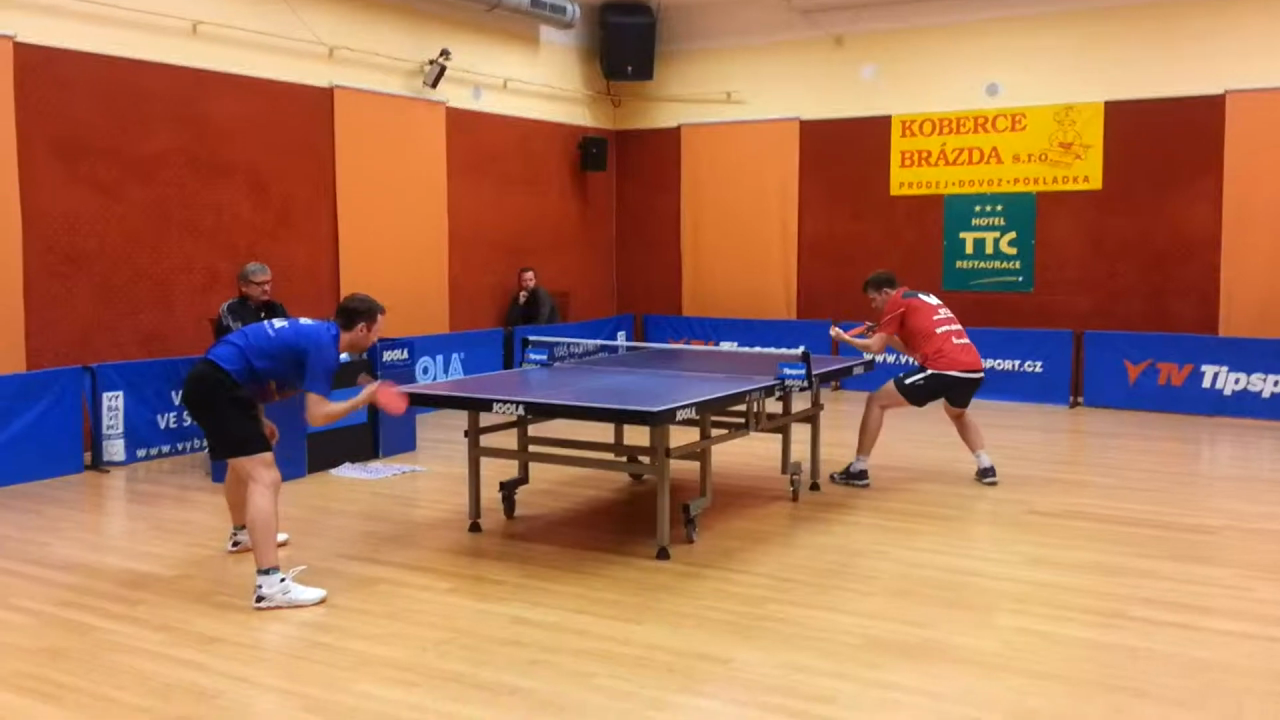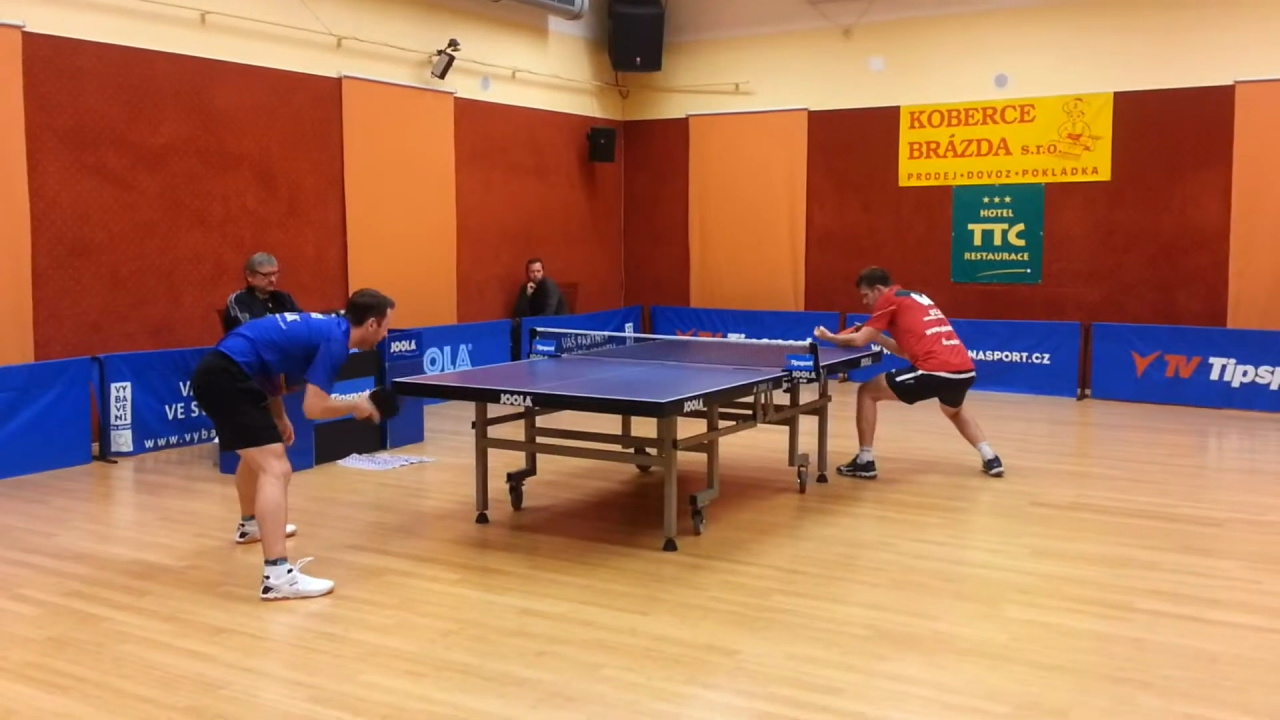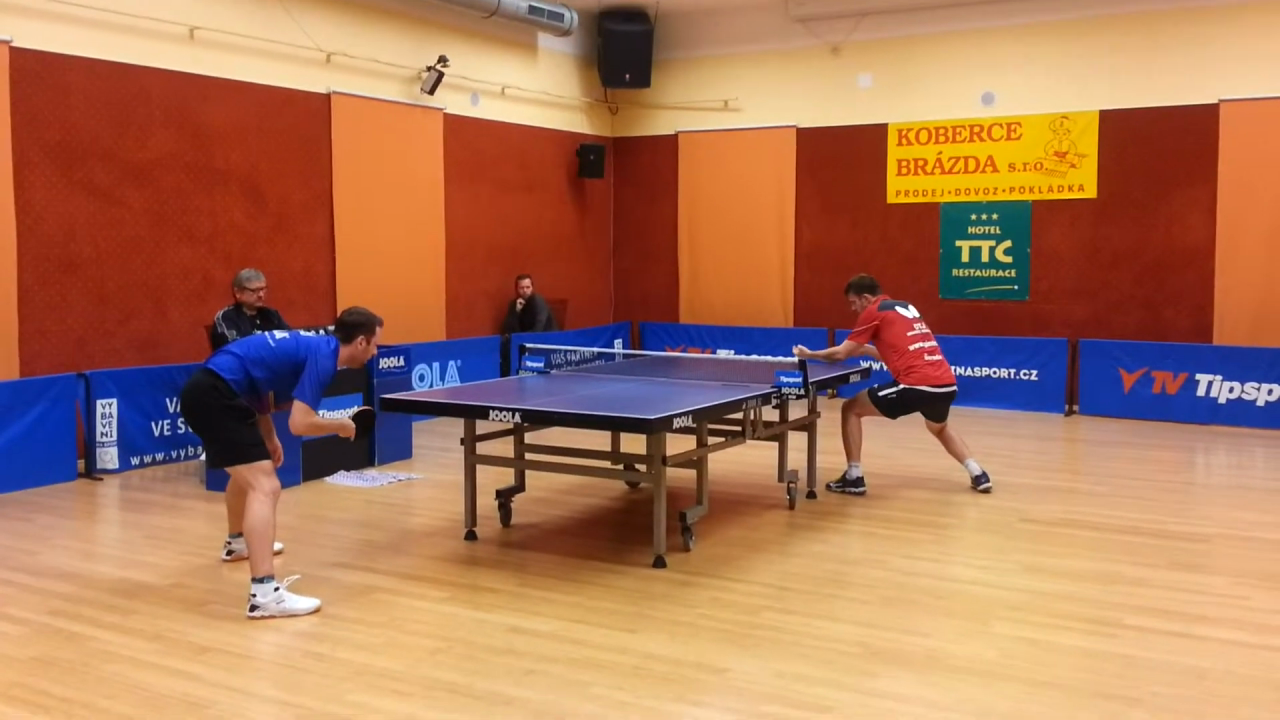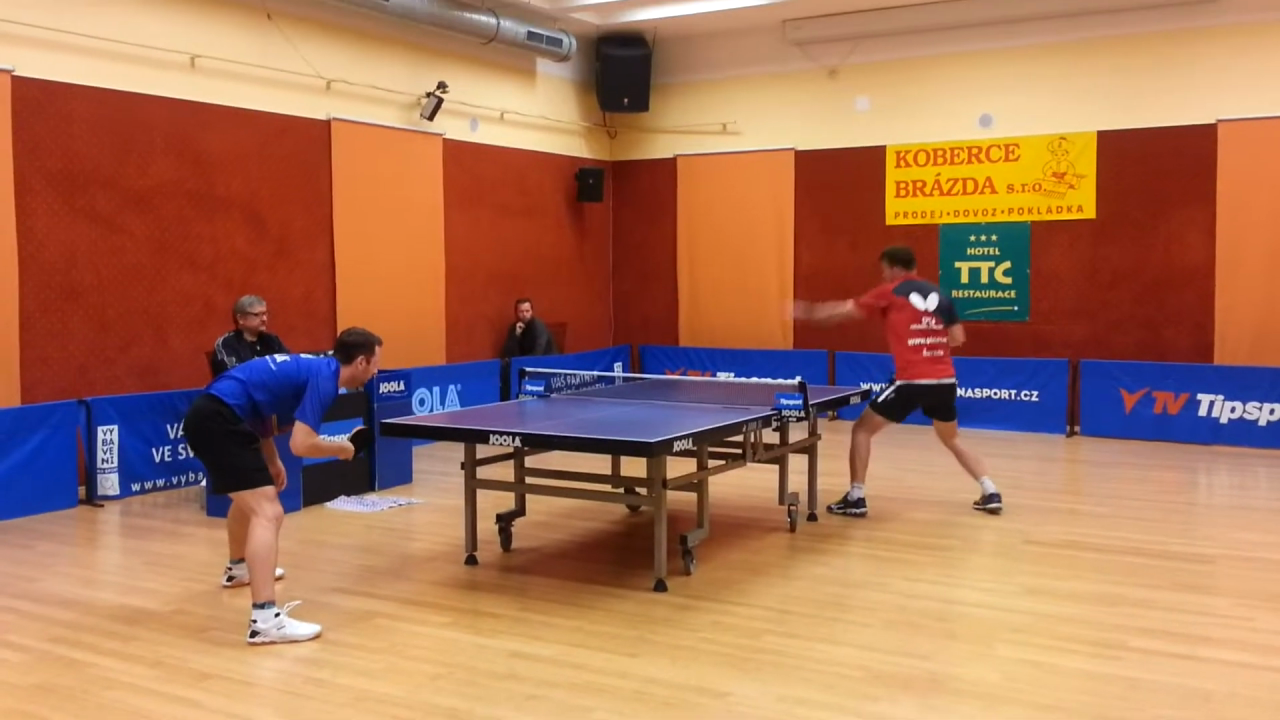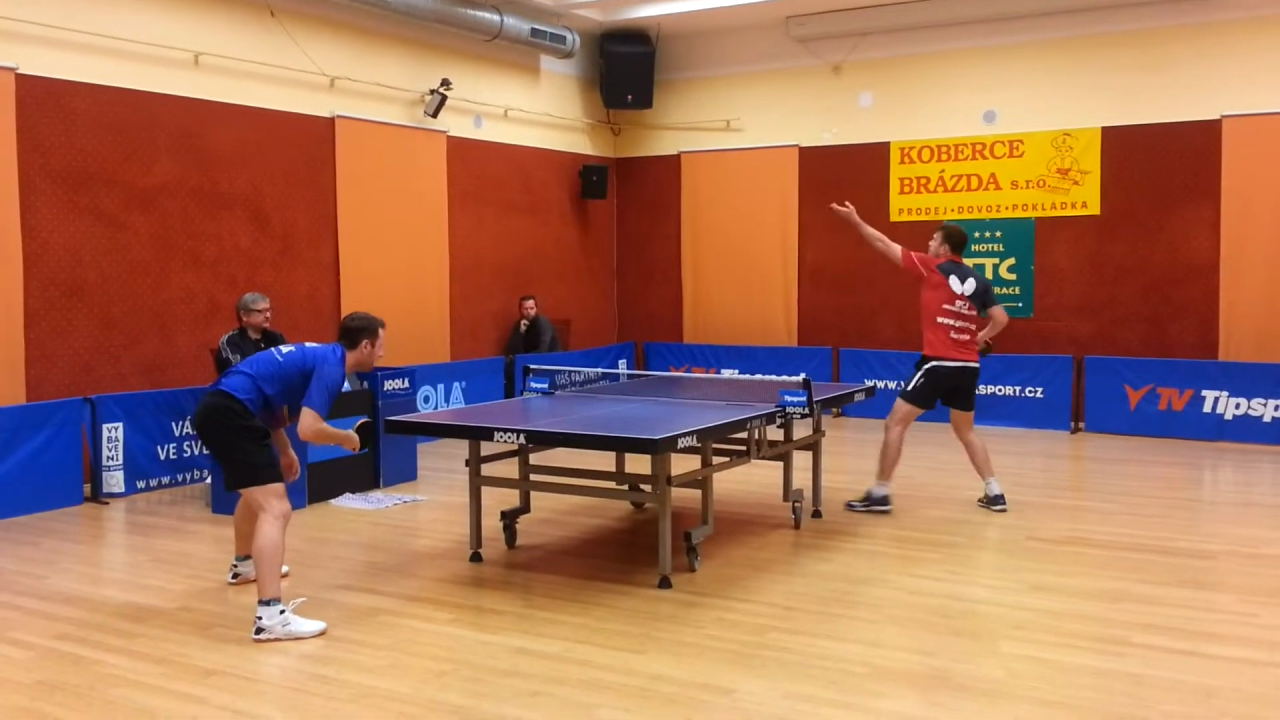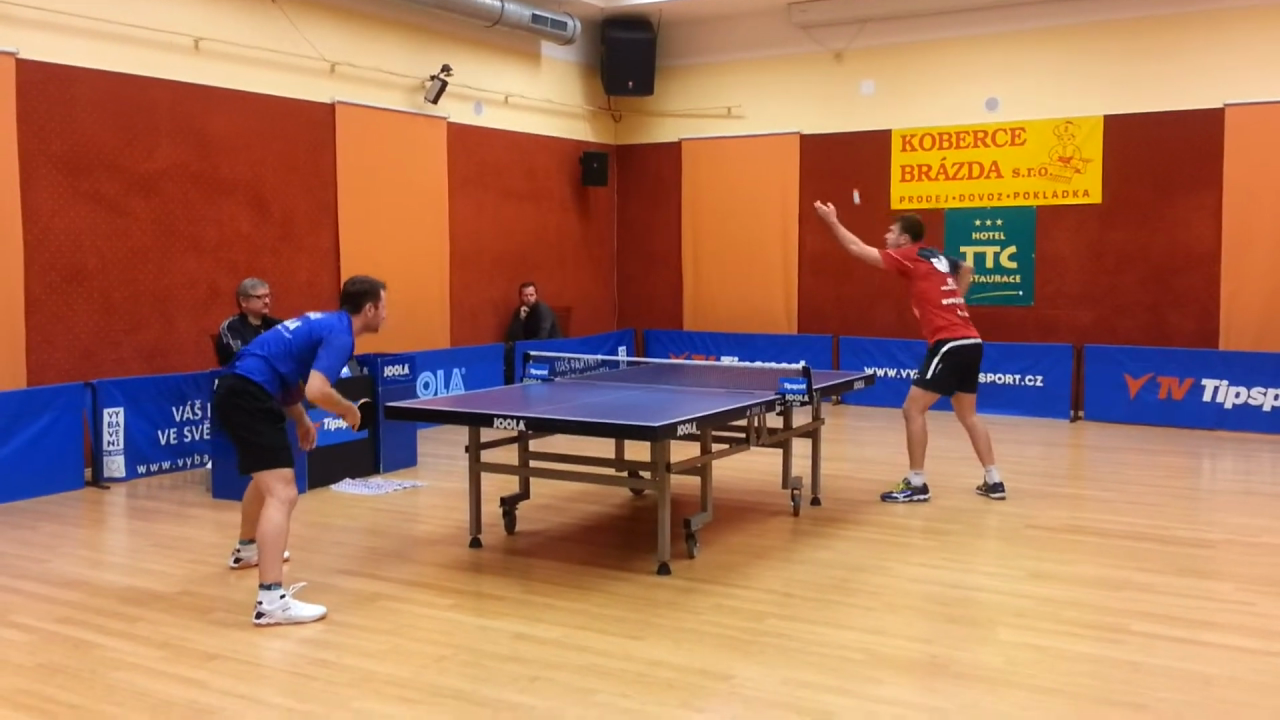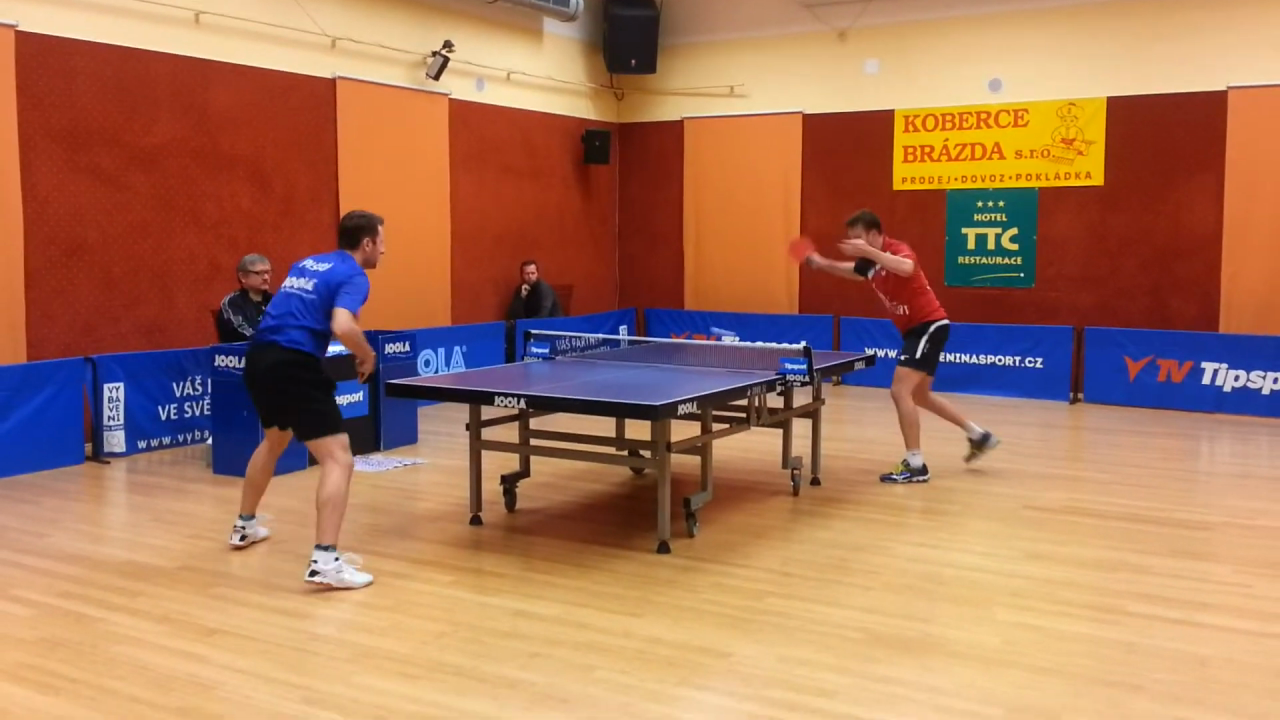
dt=0.4s
person 1, frame 1
left shoulder: (315, 332)
right shoulder: (324, 345)
right elbow: (317, 415)
left wrist: (257, 418)
right wrist: (363, 399)
left hip: (208, 379)
right hip: (217, 386)
left knee: (243, 461)
right knee: (264, 479)
left ankle: (242, 534)
right ankle: (270, 584)
person 1, frame 2
left shoulder: (324, 327)
right shoulder: (335, 340)
right elbow: (315, 408)
left wrist: (279, 418)
right wrist: (356, 406)
left hip: (217, 370)
right hip: (228, 378)
left knee: (255, 453)
right knee: (275, 470)
left ankle: (250, 524)
right ankle: (278, 575)
person 1, frame 3
left shoulder: (313, 344)
right shoulder: (324, 356)
right elbow: (300, 423)
left wrist: (269, 438)
right wrist: (341, 426)
left hip: (205, 389)
right hip: (216, 396)
left knee: (246, 470)
right knee: (264, 487)
left ankle: (238, 542)
right ankle: (264, 593)
person 1, frame 4
left shoulder: (313, 367)
right shoulder: (324, 378)
right elbow: (302, 444)
left wrist: (272, 461)
right wrist: (341, 448)
left hip: (208, 414)
right hip: (220, 420)
left knee: (248, 496)
right knee: (267, 513)
left ankle: (238, 567)
right ankle: (265, 619)
person 1, frame 5
left shoulder: (318, 356)
right shoulder: (332, 366)
right elbow: (309, 428)
left wrist: (284, 451)
right wrist: (346, 438)
left hip: (217, 408)
right hip: (230, 415)
left knee: (256, 491)
right knee: (275, 509)
left ankle: (244, 564)
right ankle: (270, 616)
person 1, frame 6
left shoulder: (323, 323)
right shoulder: (340, 335)
right elbow: (316, 391)
left wrist: (301, 419)
right wrist: (349, 411)
left hip: (234, 390)
right hip: (248, 398)
left knee: (267, 474)
right knee: (281, 494)
left ankle: (246, 549)
right ankle: (271, 599)
person 1, frame 7
left shoulder: (308, 263)
right shoulder: (354, 276)
right elbow: (342, 326)
right wrist: (366, 354)
left hip: (259, 356)
right hip: (293, 365)
left knee: (275, 440)
right knee: (338, 460)
left ankle: (245, 526)
right ankle: (325, 560)
person 2, frame 1
left shoulder: (897, 302)
right shoulder: (924, 301)
left elbow: (875, 348)
left wrist: (845, 338)
right wrist: (884, 334)
left hip: (944, 370)
right hip: (974, 370)
left knee: (877, 401)
right knee: (957, 414)
left ankle: (859, 469)
right ankle: (986, 466)
person 2, frame 2
left shoulder: (889, 299)
right shoulder: (916, 299)
left elbow: (859, 341)
left wrist: (830, 337)
right wrist: (874, 335)
left hip: (935, 371)
right hip: (965, 371)
left knee: (867, 392)
right knee: (954, 411)
left ankle: (865, 461)
right ankle: (990, 458)
person 2, frame 3
left shoulder: (874, 312)
right shoulder: (906, 309)
left elbow: (841, 353)
left wrist: (810, 354)
right wrist: (865, 348)
left hip: (916, 386)
right hip: (947, 386)
left knee: (851, 409)
right knee: (940, 428)
left ankle: (854, 477)
right ankle: (977, 473)
person 2, frame 4
left shoulder: (890, 292)
right shoulder: (940, 295)
left elbow: (845, 310)
right elbow: (958, 338)
left wrist: (809, 311)
left hip: (912, 381)
right hip: (945, 380)
left knee: (862, 429)
right knee: (951, 439)
left ankle: (856, 497)
right ankle: (990, 493)
person 2, frame 5
left shoulder: (931, 267)
right shoulder: (978, 281)
left elbow: (885, 245)
right elbow: (1001, 320)
left wrist: (855, 220)
right wrist: (981, 337)
left hip: (937, 364)
right hip: (968, 367)
left knee: (895, 424)
right knee: (966, 431)
left ankle: (879, 494)
right ankle: (995, 493)
person 2, frame 6
left shoulder: (909, 256)
right shoulder: (939, 258)
left elbow: (859, 250)
right elbow: (966, 269)
left wrist: (832, 221)
left hip: (949, 344)
right hip: (970, 343)
left knee: (913, 409)
right knee: (968, 414)
left ankle: (916, 483)
right ankle: (994, 481)
person 2, frame 7
left shoulder: (898, 249)
right shoulder: (869, 260)
left elbow: (906, 269)
right elbow: (851, 270)
left wrist: (868, 251)
right wrist: (823, 263)
left hip: (929, 326)
right hip: (918, 329)
left knee: (900, 391)
right knee: (919, 395)
left ankle: (915, 465)
right ankle: (978, 435)
